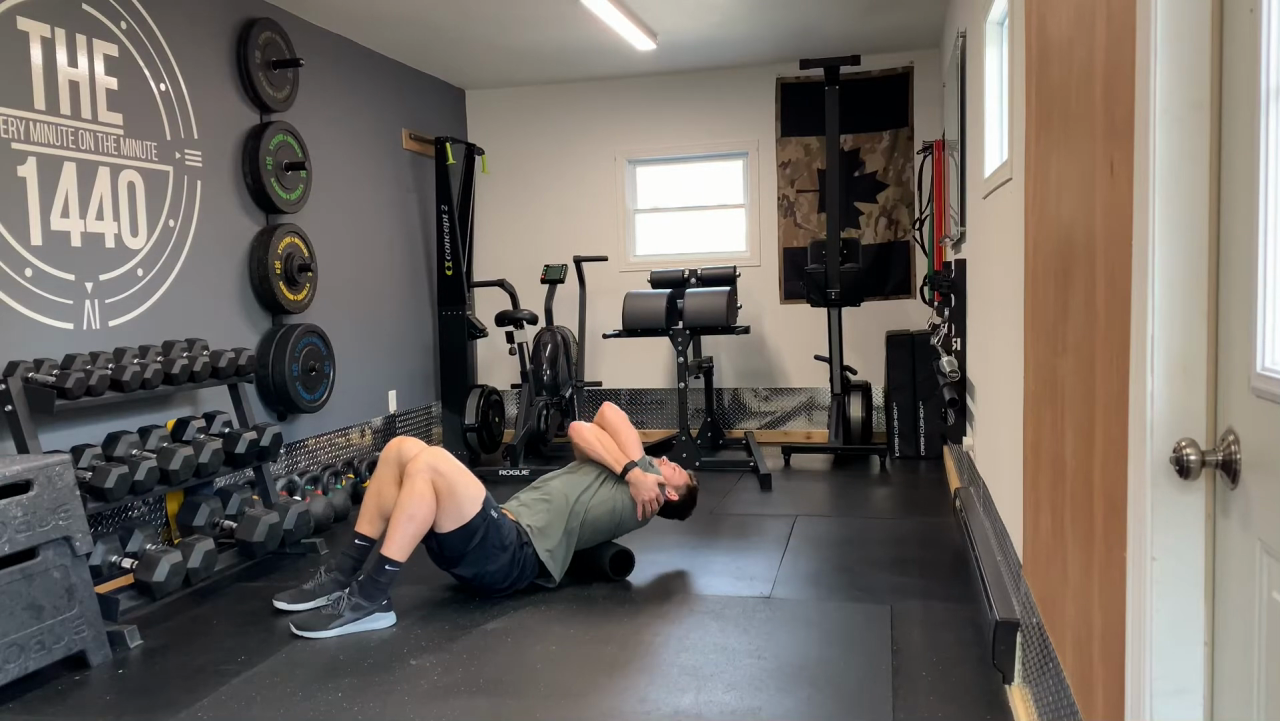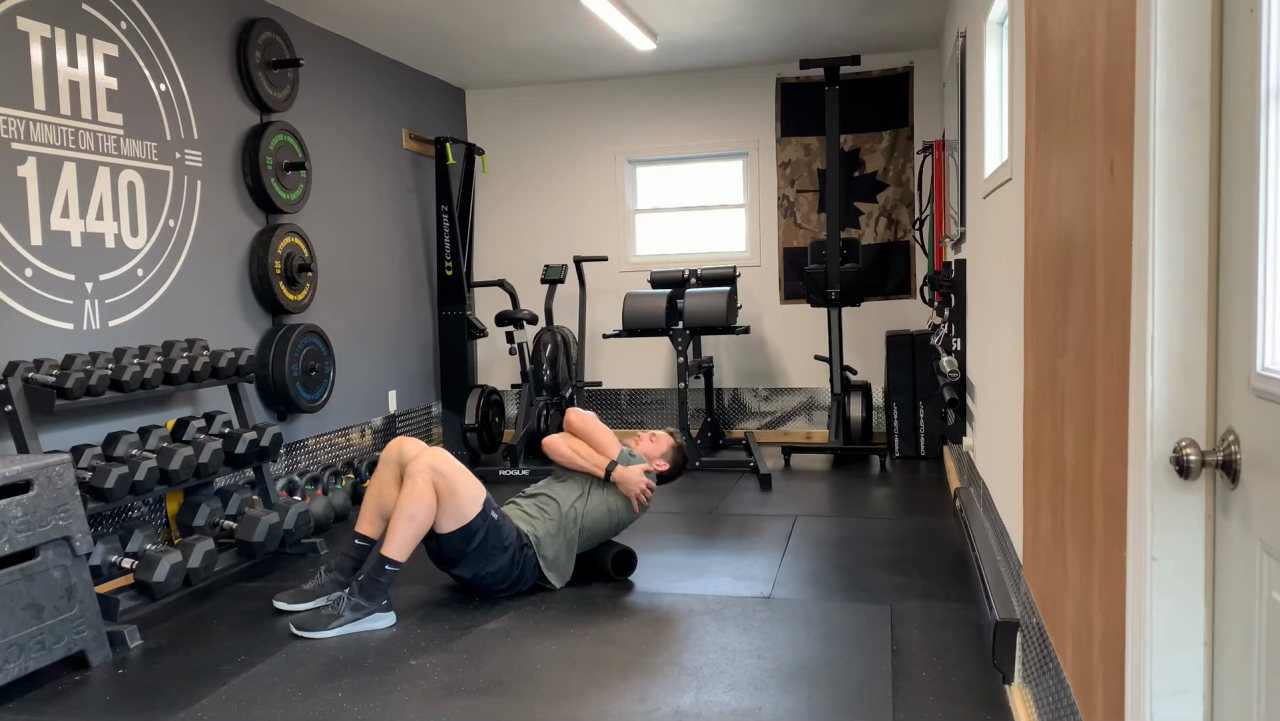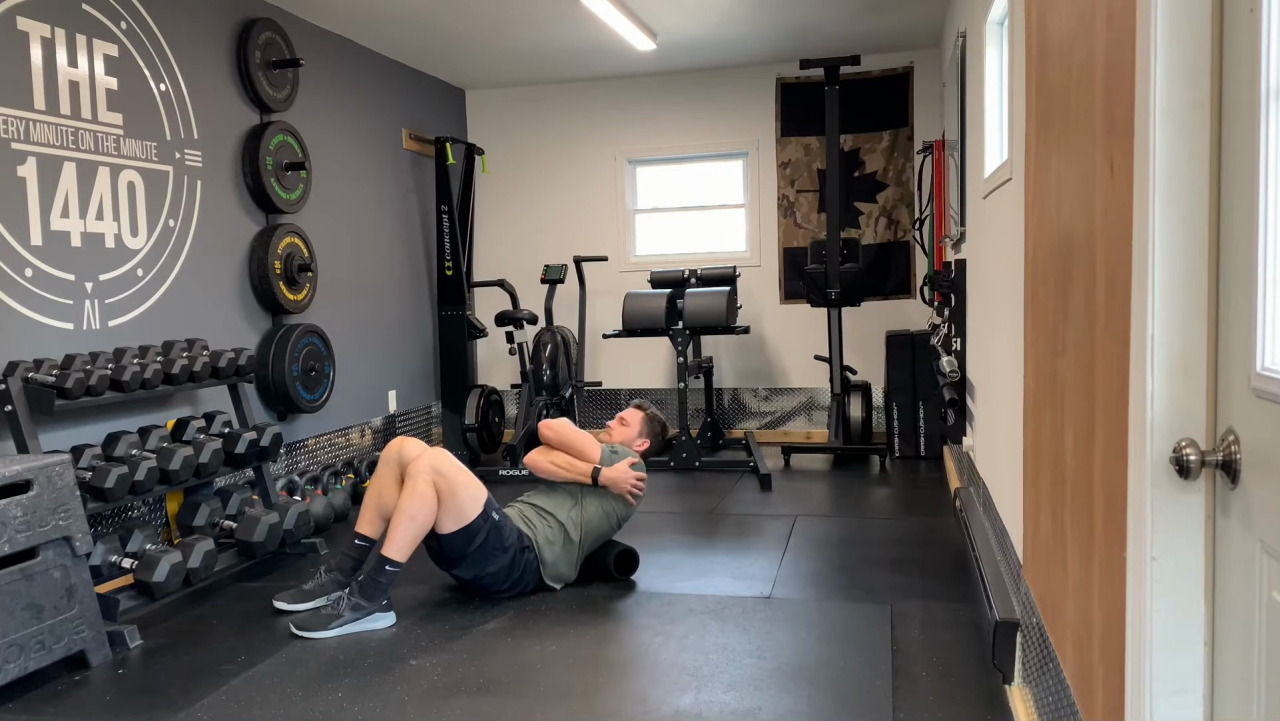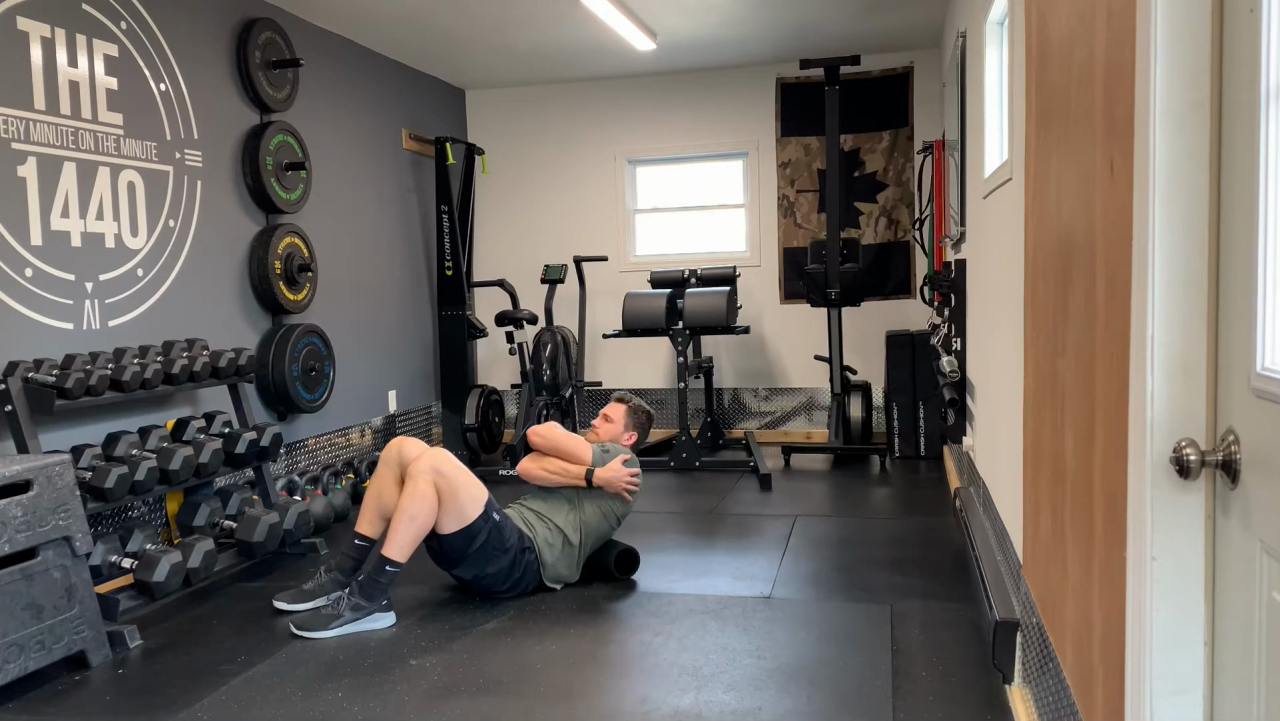
dt=0.4s
person 1, frame 1
left shoulder: (643, 485)
right elbow: (579, 430)
right wrist: (627, 467)
left hip: (510, 556)
right hip: (493, 537)
left knee: (429, 462)
right knee: (402, 449)
left ankle: (370, 599)
right ankle: (345, 573)
person 1, frame 2
left shoulder: (638, 481)
right shoulder: (603, 467)
left elbow: (576, 418)
right elbow: (553, 444)
right wrist: (610, 469)
left hip: (512, 558)
right hip: (490, 542)
left knee: (431, 462)
right knee: (403, 449)
left ankle: (370, 600)
right ankle: (343, 574)
person 1, frame 3
left shoulder: (628, 467)
right shoulder: (601, 467)
left elbow: (551, 429)
right elbow: (536, 461)
right wrist: (597, 475)
left hip: (515, 560)
right hip: (495, 543)
left knee: (432, 462)
right knee: (403, 449)
left ankle: (369, 599)
right ankle: (343, 574)
person 1, frame 4
left shoulder: (622, 463)
right shoulder: (596, 468)
left elbow: (539, 435)
right elbow: (528, 468)
right wrist: (591, 475)
left hip: (516, 560)
right hip: (496, 543)
left knee: (432, 463)
right knee: (404, 449)
left ankle: (369, 599)
right ankle: (343, 574)
